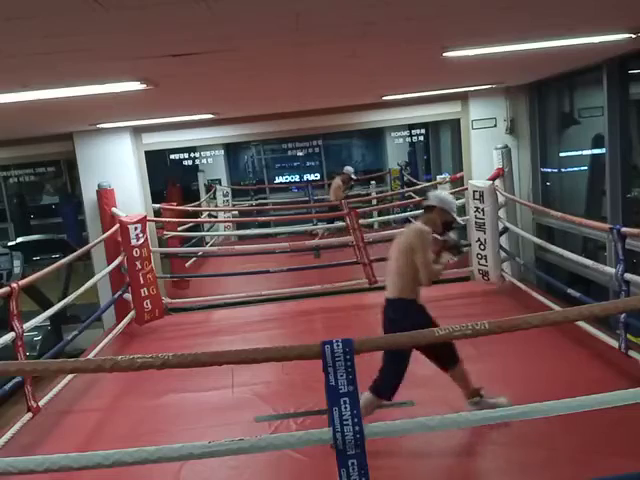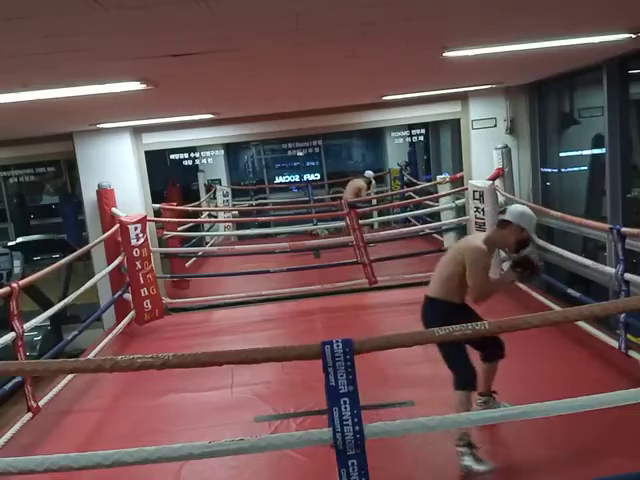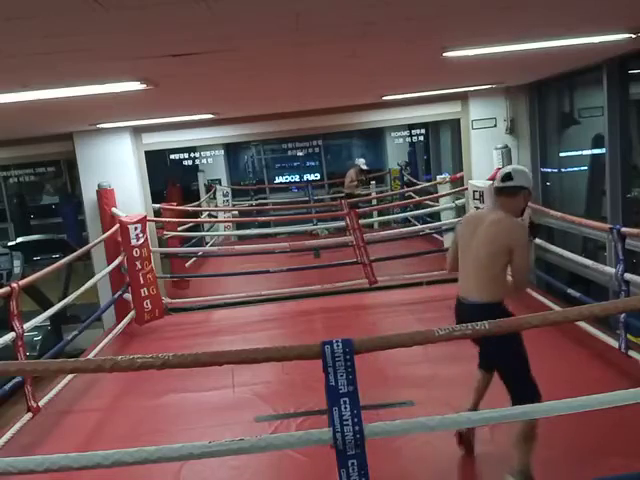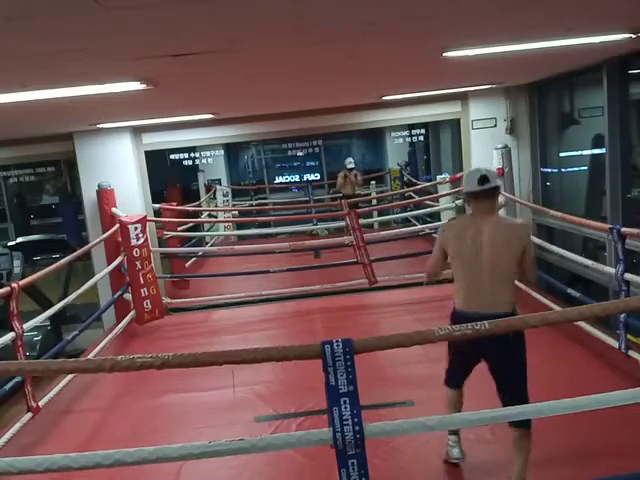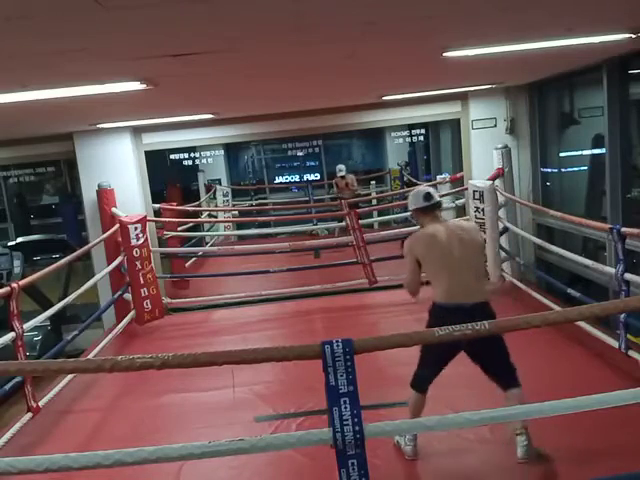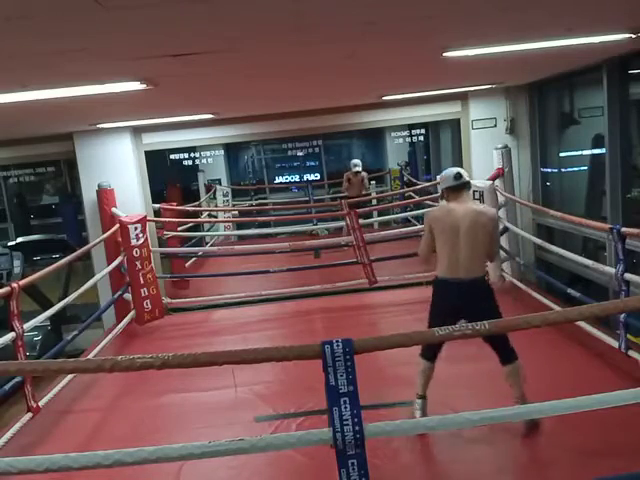
dt=0.4s
person 1, frame 1
left shoulder: (413, 233)
right shoulder: (422, 233)
right elbow: (427, 278)
left wrist: (437, 257)
right wrist: (445, 259)
left hip: (409, 308)
right hip: (401, 311)
left knee: (447, 352)
right knee: (387, 382)
left ankle: (476, 400)
person 1, frame 2
left shoulder: (481, 244)
right shoulder: (478, 251)
left elbow: (476, 285)
right elbow: (478, 295)
left wrist: (507, 275)
right wrist: (512, 274)
left hip: (454, 306)
right hip: (439, 311)
left knee: (494, 346)
right knee: (466, 374)
left ankle: (485, 398)
right ankle: (464, 447)
person 1, frame 3
left shoulder: (469, 220)
right shoulder: (515, 228)
left elbow: (452, 266)
right elbow: (521, 283)
left hip: (464, 309)
right hip: (488, 314)
left knee: (493, 358)
right knee: (527, 395)
person 1, frame 4
left shoulder: (449, 231)
right shoulder: (519, 231)
left elbow: (430, 274)
right elbow: (529, 278)
left hip: (463, 322)
left knee: (455, 377)
right knee: (516, 404)
left ankle: (454, 441)
person 1, frame 5
left shoulder: (415, 243)
right shoulder: (472, 230)
left elbow: (412, 290)
right elbow: (482, 275)
left hip: (444, 317)
right hip: (480, 314)
left knee: (423, 378)
right knee: (507, 377)
left ankle: (410, 440)
right ankle: (522, 438)
person 1, frame 6
left shoulder: (433, 216)
right shoulder: (489, 215)
left elbow: (424, 256)
right elbow: (492, 256)
left hip: (444, 290)
right hip: (477, 289)
left knee: (430, 349)
right knee: (505, 350)
left ankle: (420, 404)
